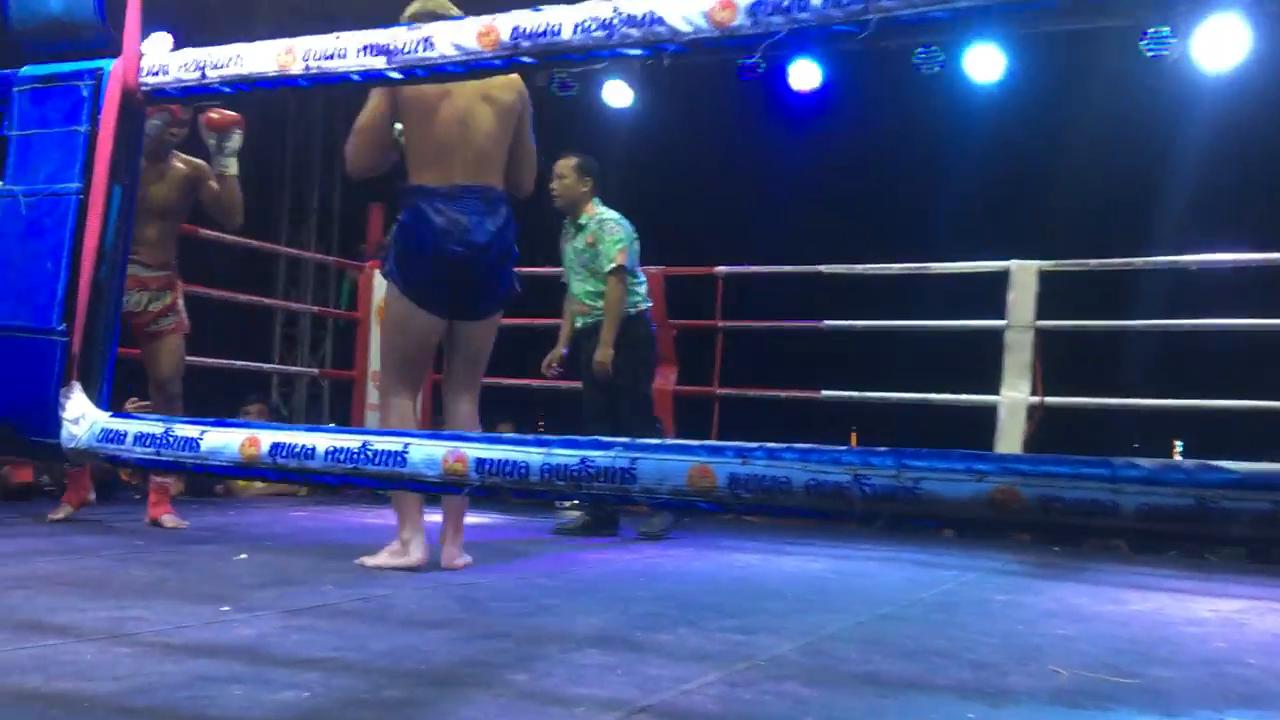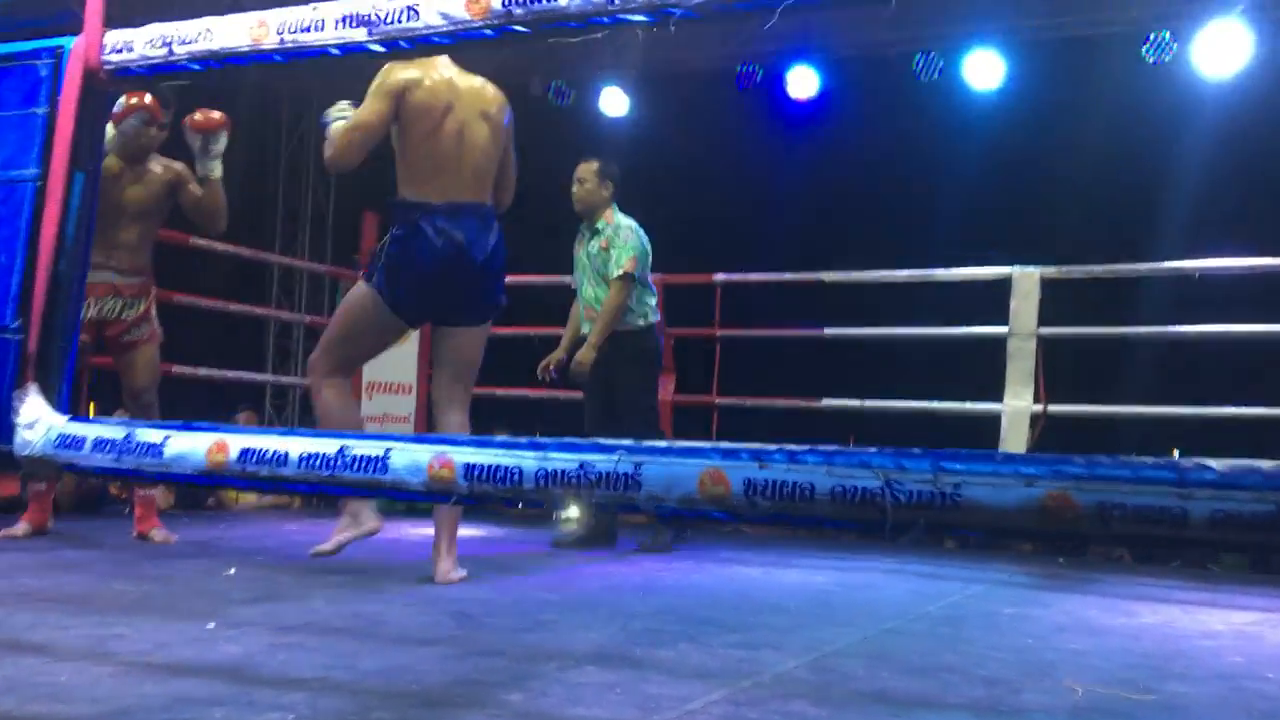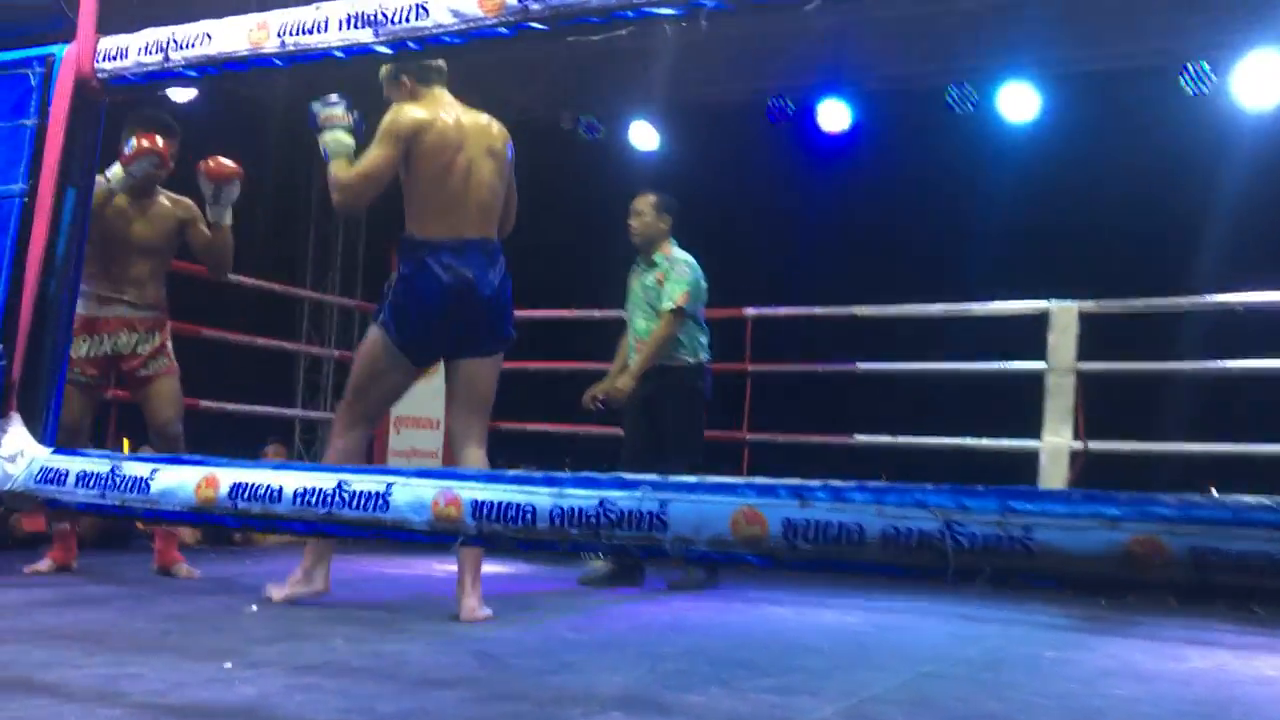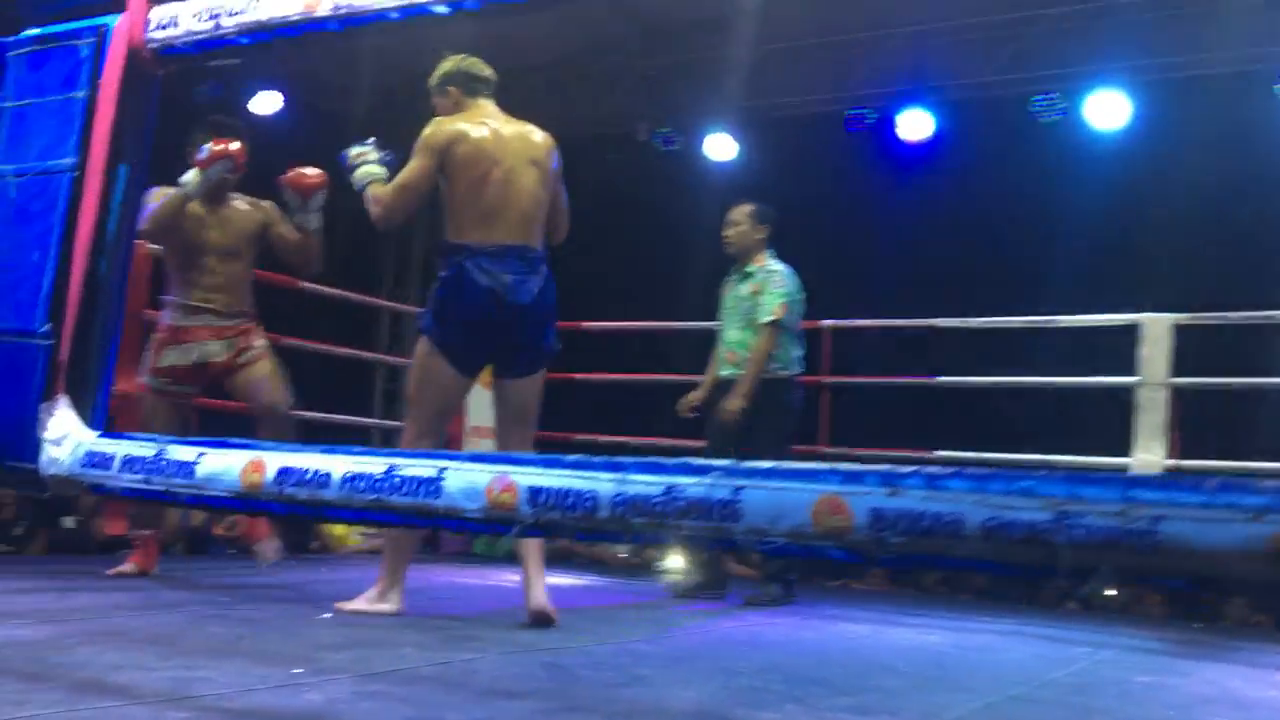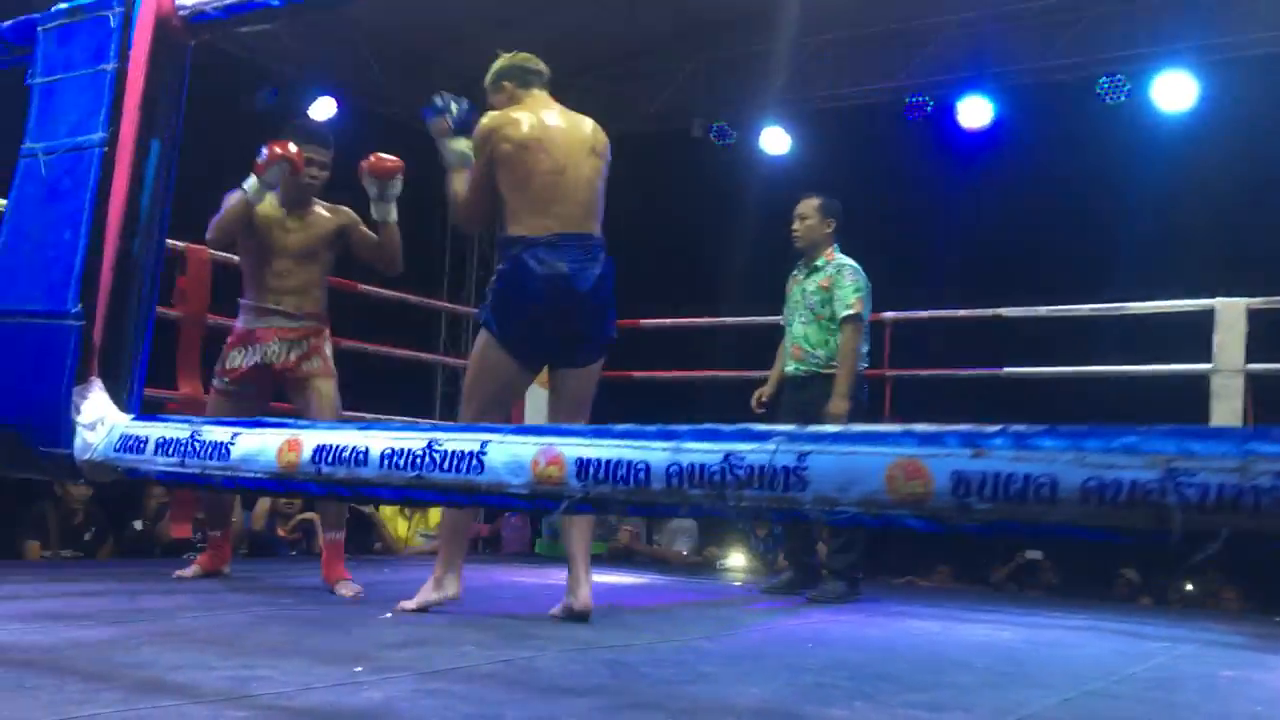
dt=0.2s
person 1, frame 1
right shoulder: (511, 83)
left elbow: (359, 163)
right elbow: (523, 182)
left hip: (427, 230)
right hip: (491, 233)
left knee: (398, 389)
right knee: (463, 392)
left ankle: (410, 538)
right ankle: (453, 540)
person 1, frame 2
left shoulder: (399, 77)
right shoulder: (495, 99)
left elbow: (340, 156)
left wrist: (339, 119)
left hip: (418, 243)
right hip: (481, 246)
left knee: (326, 368)
right knee: (453, 405)
left ankle: (359, 506)
right ankle: (447, 555)
person 1, frame 3
left shoulder: (408, 119)
right shoulder: (496, 132)
left elbow: (349, 195)
left wrist: (335, 135)
left hip: (426, 281)
right hip: (488, 283)
left knee: (354, 421)
right knee: (469, 442)
left ankle: (314, 567)
right ankle: (471, 592)
person 1, frame 4
left shoulder: (448, 131)
right shoulder: (543, 143)
left elbow: (386, 212)
left wrist: (366, 168)
left hip: (470, 287)
right hip: (530, 290)
left knee: (420, 440)
right knee: (518, 449)
left ankle: (388, 587)
right ankle: (536, 585)
person 1, frame 5
left shoulder: (498, 126)
right shoulder: (594, 133)
left elbow: (470, 216)
left wrist: (456, 148)
left hip: (529, 278)
right hip: (592, 279)
left knee: (475, 427)
right knee: (570, 433)
left ankle: (445, 576)
right ankle: (579, 583)
person 2, frame 1
left shoulder: (192, 170)
left elbow: (231, 219)
left wrist: (226, 159)
right wrist: (138, 134)
left hip: (160, 292)
left knee: (168, 390)
left ankle: (161, 501)
right ankle: (77, 487)
person 2, frame 2
left shoulder: (172, 173)
left elbow: (215, 223)
left wrist: (210, 162)
right wrist: (111, 133)
left hip: (134, 298)
right hip: (79, 289)
left knee: (144, 401)
left ankle: (147, 516)
right ankle: (38, 511)
person 2, frame 3
left shoulder: (179, 209)
right shoulder: (94, 188)
left elbow: (220, 265)
left wrist: (221, 208)
right wrist: (119, 175)
left hip: (148, 332)
right hip: (90, 325)
left knee: (169, 434)
right knee: (67, 434)
left ankle: (168, 550)
right ankle: (62, 548)
person 2, frame 4
left shoulder: (259, 213)
right shoulder: (167, 196)
left elbow: (309, 265)
right elbow: (147, 228)
left wrist: (309, 217)
right wrist: (195, 182)
left hip: (238, 337)
right hip: (179, 335)
left knee: (276, 409)
left ankle: (261, 518)
right ankle: (144, 552)
person 2, frame 5
left shoulder: (338, 218)
right shoulder: (247, 204)
left elbow: (391, 265)
right elbow: (215, 237)
left wrist: (385, 207)
right wrist: (257, 185)
left hip: (308, 341)
right hip: (251, 338)
left ankle: (336, 562)
right ankle: (215, 552)
person 3, frame 1
left shoulder: (609, 224)
right shoulder: (568, 232)
left elbow: (617, 284)
left wrist: (607, 344)
right wrist: (563, 344)
left hip: (627, 331)
right hip: (591, 334)
left knee: (638, 419)
right knee: (598, 424)
left ankle: (664, 505)
right ankle: (600, 510)
person 3, frame 2
left shoulder: (625, 231)
right shoulder: (583, 237)
left elbow: (620, 292)
left wrist: (590, 346)
right wrist: (563, 348)
left hip: (631, 341)
right hip: (598, 345)
left knee: (642, 431)
right knee: (599, 434)
left ankle: (667, 520)
right ankle: (599, 523)
person 3, frame 3
left shoulder: (681, 266)
right shoulder: (639, 270)
left elbow: (669, 326)
left wrist: (630, 375)
right wrist: (610, 379)
left hip: (679, 378)
right hip: (646, 380)
left knee: (683, 469)
right knee: (635, 467)
left ankle: (700, 561)
right ankle: (625, 559)
person 3, frame 4
left shoulder: (777, 277)
right shoulder: (732, 281)
left elbow: (769, 339)
left wrist: (741, 394)
right wrist: (705, 389)
left hip: (769, 391)
right hip: (731, 393)
left ankle: (779, 579)
right ankle: (712, 571)
person 3, frame 5
left shoulder: (845, 272)
right shoulder: (796, 275)
left elbow: (851, 335)
left wrist: (842, 395)
right wrist: (772, 383)
left hip: (832, 388)
right hip: (797, 387)
left ankle: (843, 575)
right ankle: (803, 567)
